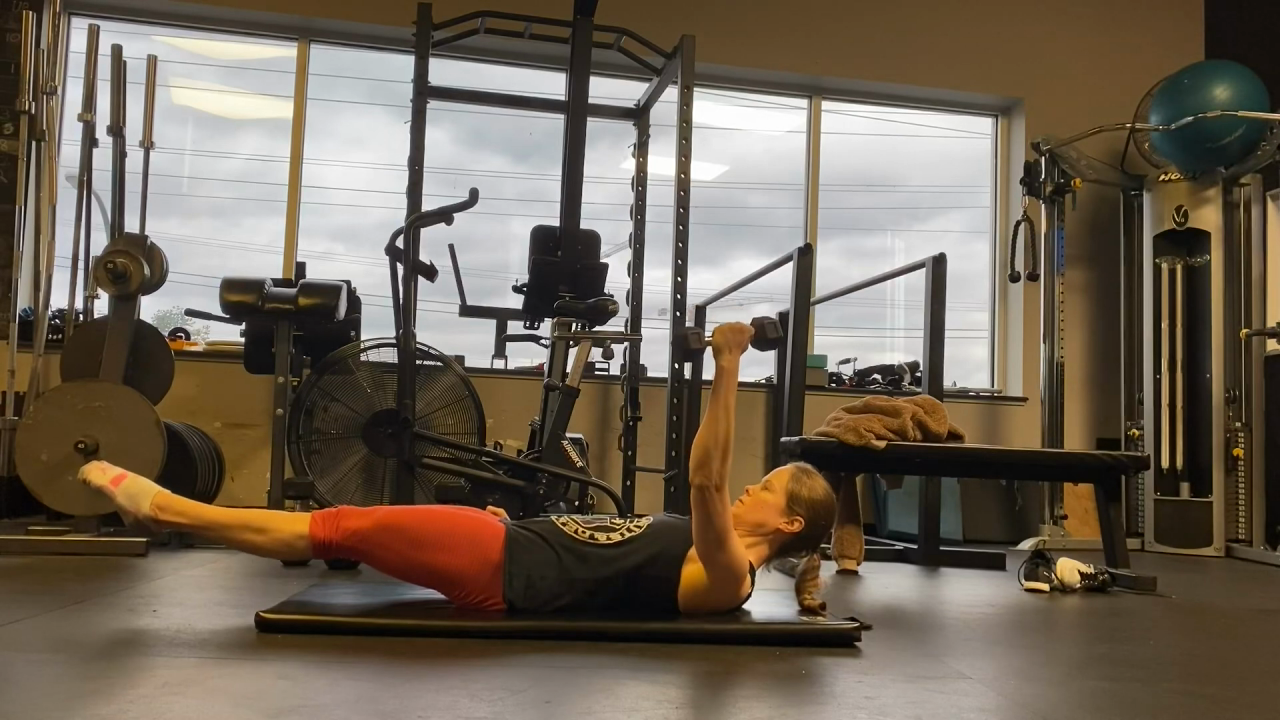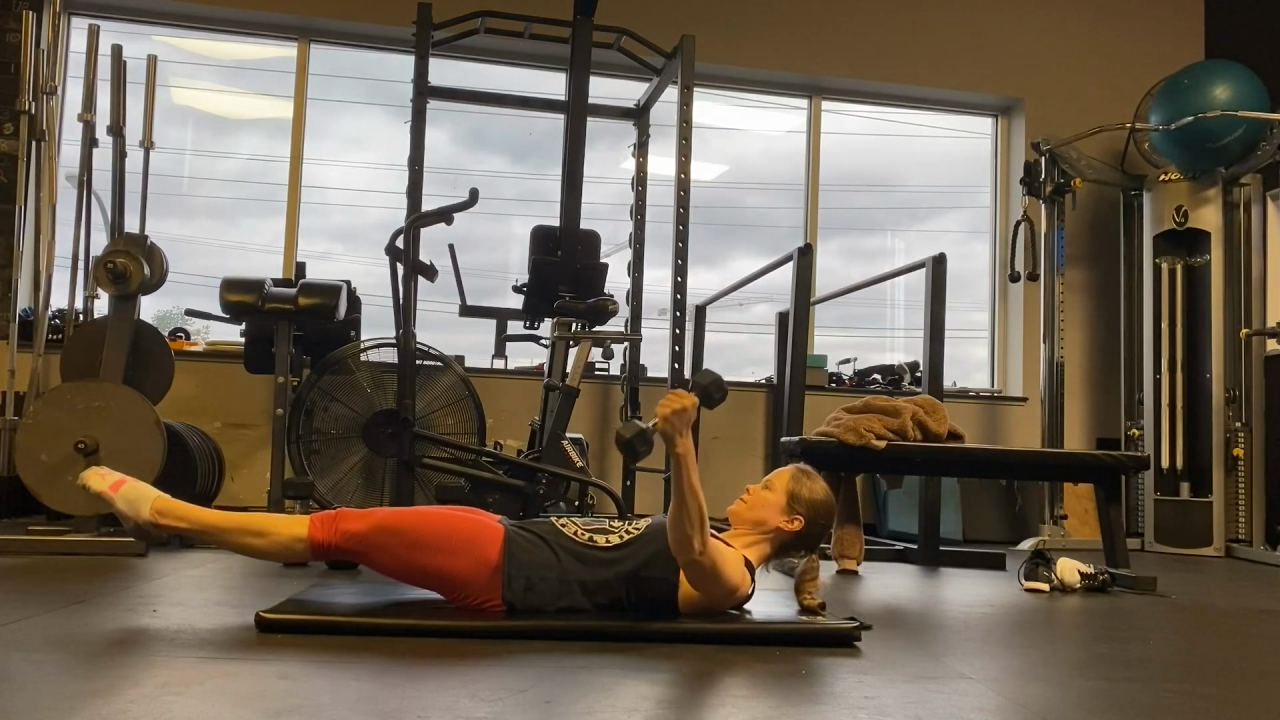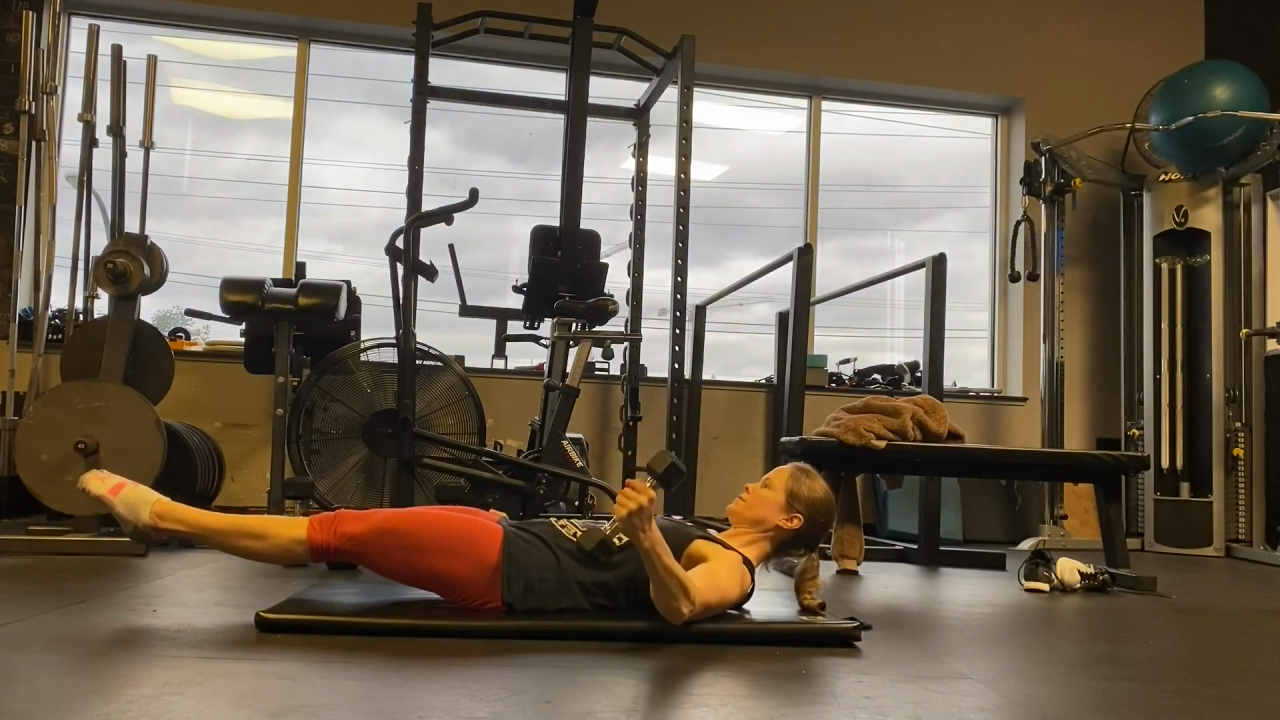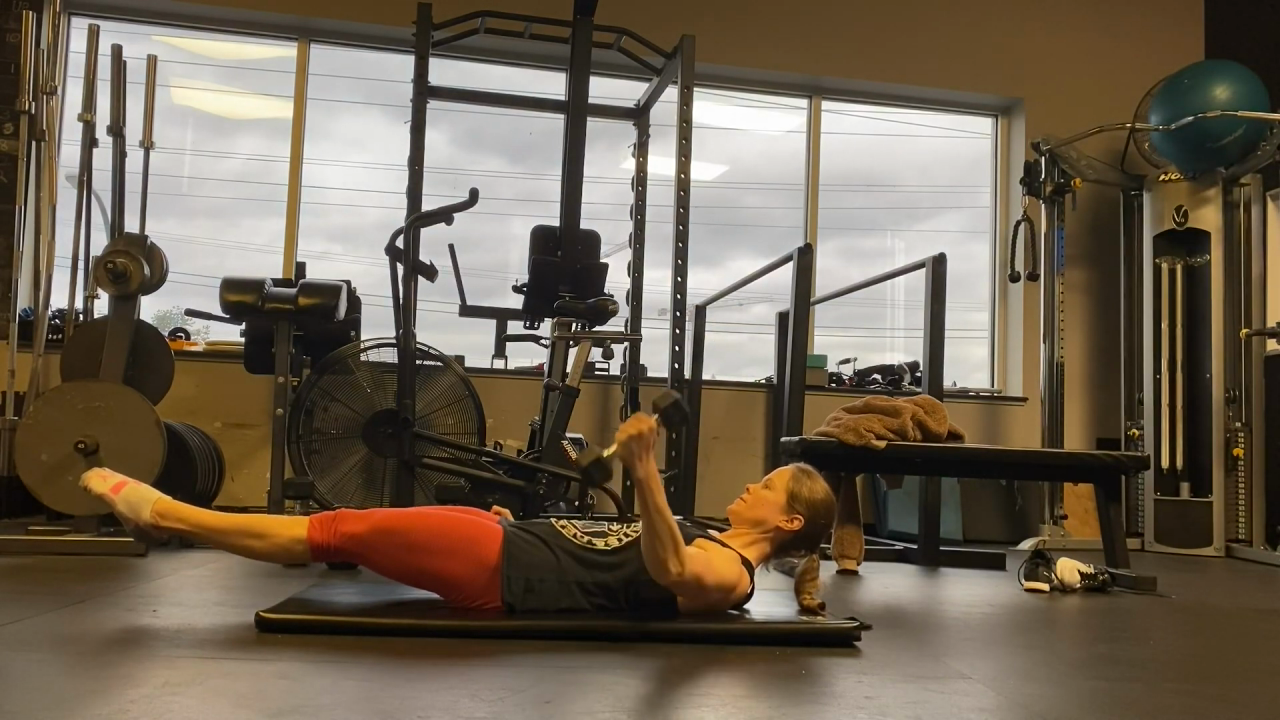
dt=0.7s
person 1, frame 1
left shoulder: (726, 575)
right shoulder: (700, 551)
left elbow: (707, 481)
left wrist: (726, 371)
right wrist: (516, 524)
left hip: (502, 572)
right hip: (511, 545)
left knee: (337, 529)
right knee: (340, 528)
left ankle: (164, 507)
right ankle: (166, 508)
person 1, frame 2
left shoulder: (727, 577)
right shoulder: (721, 551)
left elbow: (687, 545)
left wrist: (681, 447)
left hip: (503, 571)
right hip: (513, 540)
left knee: (339, 530)
right knee: (341, 528)
left ankle: (163, 510)
right ankle: (165, 513)
person 1, frame 3
left shoulder: (732, 570)
right shoulder: (712, 543)
left elbow: (678, 605)
left wrist: (644, 534)
left hip: (502, 572)
right hip: (510, 543)
left knee: (338, 531)
right knee: (340, 531)
left ankle: (162, 514)
right ankle: (164, 515)
person 1, frame 4
left shoulder: (729, 573)
right shoulder: (715, 544)
left elbow: (667, 570)
left wrist: (643, 470)
right wrist: (518, 521)
left hip: (503, 573)
right hip: (513, 541)
left knee: (338, 531)
right knee: (342, 531)
left ankle: (164, 512)
right ankle: (164, 511)
